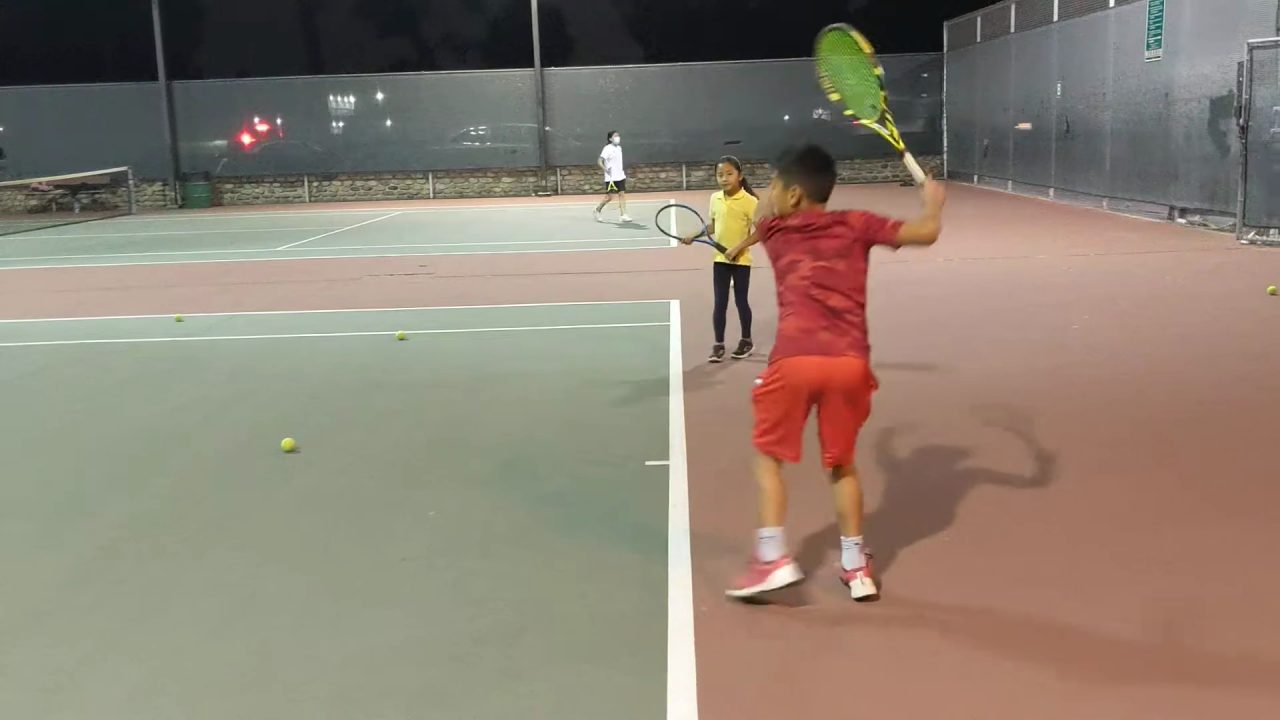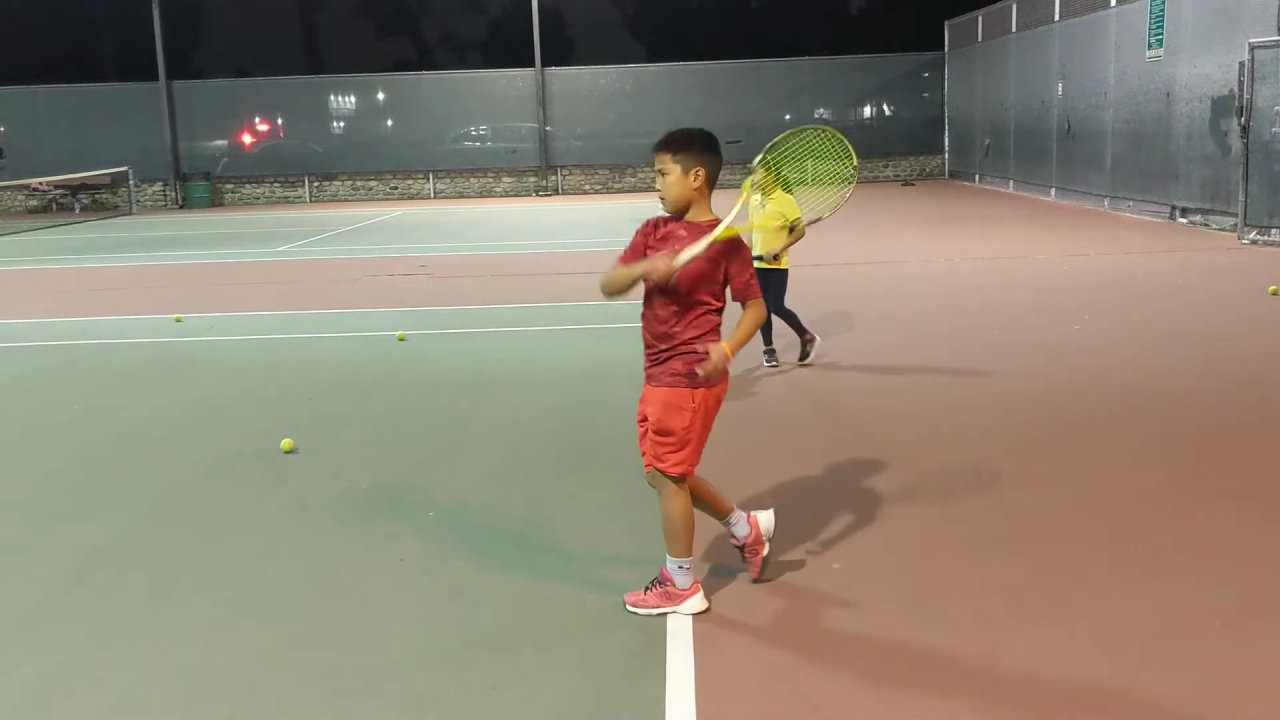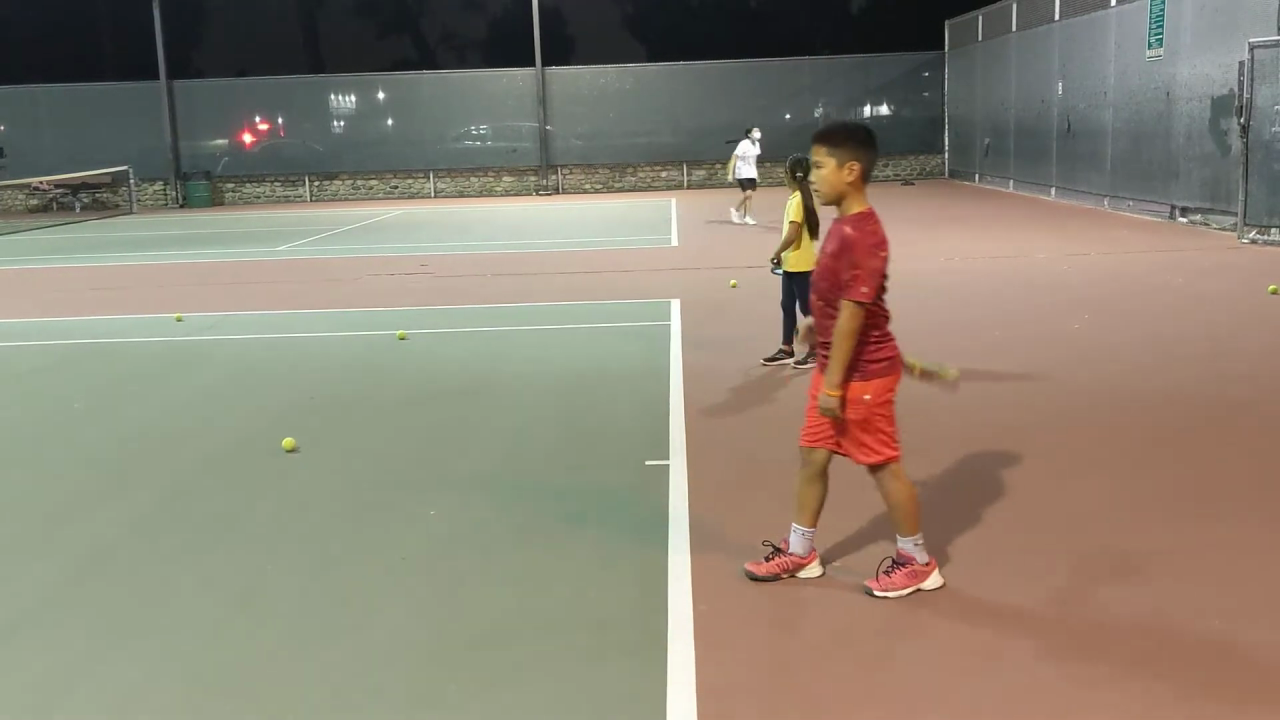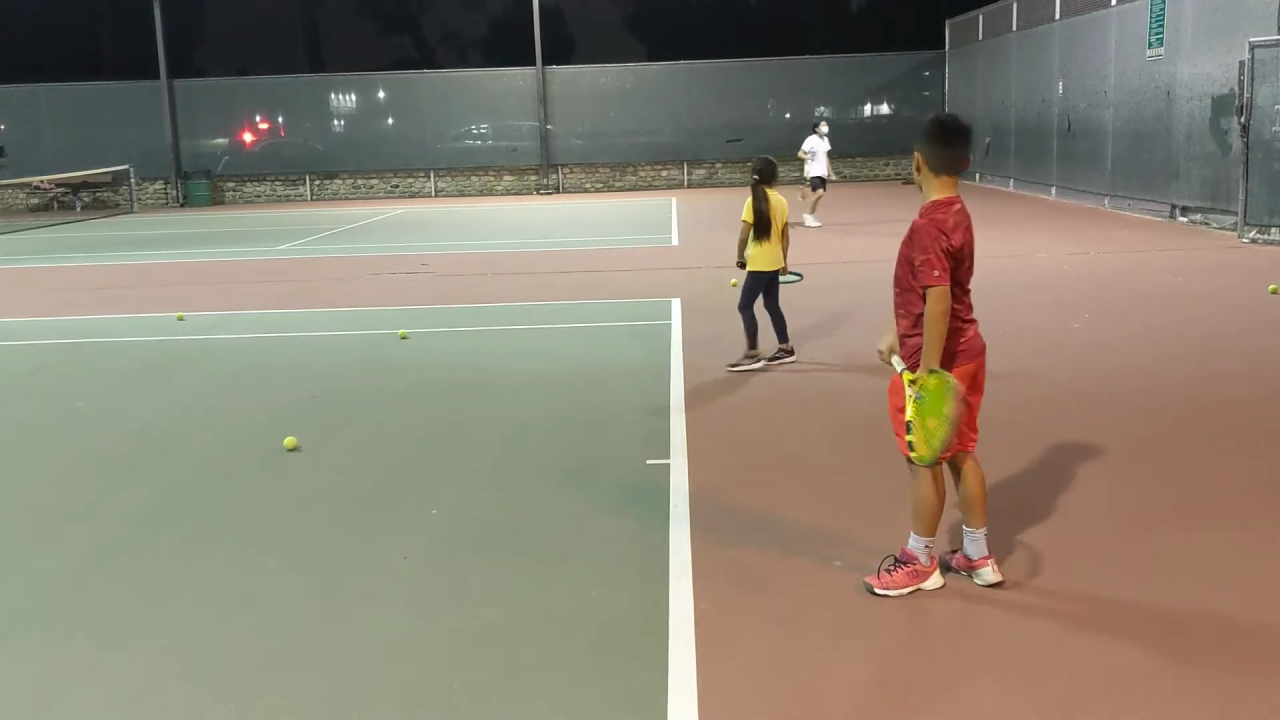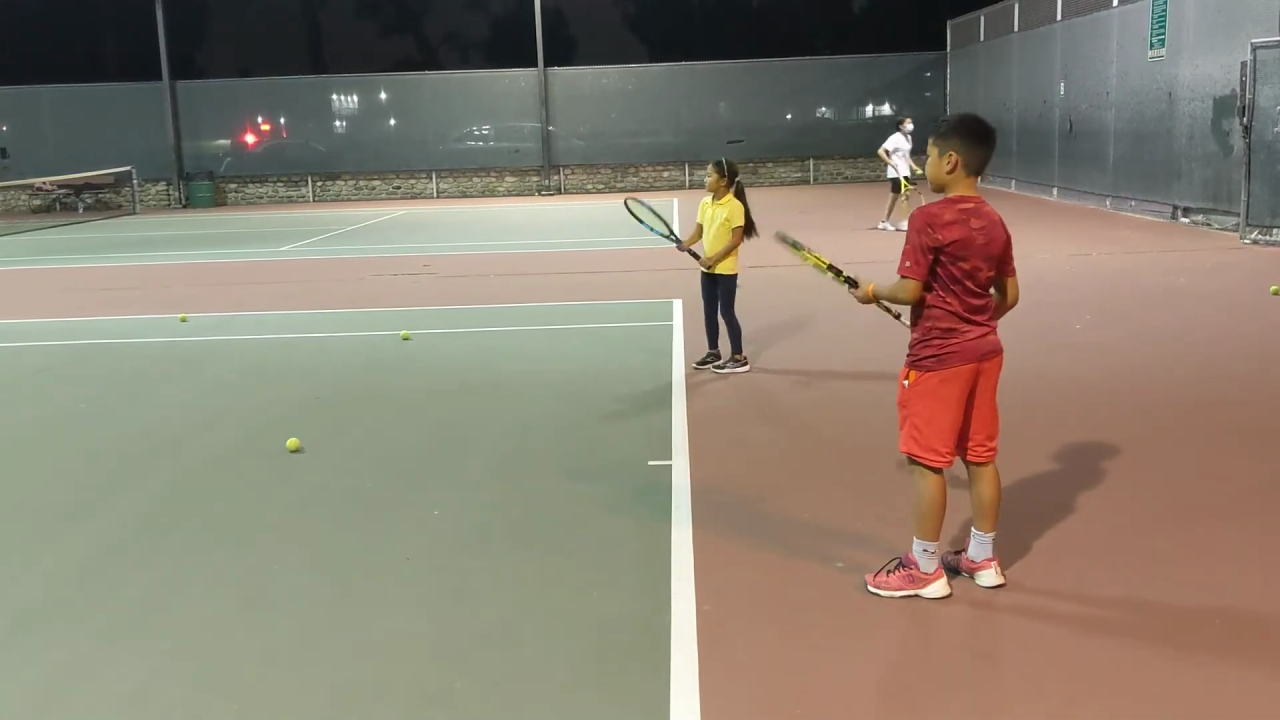
dt=1s
person 1, frame 1
left shoulder: (774, 231)
right shoulder: (856, 225)
left elbow: (762, 217)
right elbow: (925, 233)
left wrist: (773, 198)
right wrist: (934, 200)
left hip: (794, 361)
right hip: (849, 362)
left knee: (768, 455)
right knee: (841, 464)
left ankle: (772, 559)
right ankle: (855, 567)
person 1, frame 2
left shoulder: (726, 242)
right shoulder: (653, 231)
left elbow: (755, 307)
right elbow: (610, 285)
left wrist: (728, 347)
right wrist: (645, 270)
left hip: (690, 379)
right hip: (661, 376)
left knee: (668, 477)
right knee: (668, 473)
left ankle: (680, 586)
right ankle: (746, 527)
person 1, frame 3
left shoulder: (859, 236)
right shoulder: (846, 226)
left elbow: (853, 315)
left wrist: (833, 384)
right wrist: (816, 321)
left hip: (863, 373)
right hip: (838, 369)
left knee: (882, 464)
right knee: (812, 456)
left ankle: (917, 561)
right ankle: (799, 550)
person 1, frame 4
left shoulder: (928, 225)
right shoulder: (956, 214)
left elbow: (938, 301)
left wrist: (927, 369)
right wrist: (898, 335)
left hip: (938, 360)
right hip: (964, 352)
left knee: (926, 458)
right knee: (961, 453)
left ankle: (921, 562)
right ankle: (977, 556)
person 1, frame 5
left shoulder: (928, 219)
right shoulder: (995, 223)
left elbow: (910, 291)
right elbow: (1009, 295)
left wrist: (873, 292)
left hip: (937, 358)
right hip: (984, 352)
left knee: (927, 461)
right knee: (981, 456)
left ankle: (926, 568)
right ankle: (982, 558)
person 2, frame 1
left shoulder: (749, 201)
right shoulder: (715, 199)
right wrist: (693, 236)
left hip: (741, 260)
right hip: (720, 259)
left knee: (741, 302)
right knee: (720, 303)
left ankle: (746, 341)
right ankle: (718, 345)
person 2, frame 2
left shoulder: (787, 201)
right shoulder: (754, 201)
left elbow: (800, 231)
left wrist: (779, 249)
right wrist: (751, 254)
left hip: (778, 264)
right hip: (759, 263)
left knee: (777, 307)
left ankle: (807, 337)
right ankle: (769, 349)
person 2, frame 3
left shoulder: (797, 200)
right shoulder: (803, 197)
left elbow: (792, 234)
left wrist: (777, 254)
left hip: (799, 264)
right hip: (793, 264)
left knee: (805, 308)
right knee: (787, 305)
left ankle: (815, 353)
right ankle: (787, 350)
person 2, frame 4
left shoulder: (754, 201)
right shoulder: (781, 201)
left elbow: (744, 235)
right elbow: (785, 235)
left wrist: (740, 257)
right wrist: (784, 260)
left hip: (759, 264)
right hip: (774, 263)
left knee: (745, 306)
right knee: (772, 305)
left ankle: (752, 354)
right ankle: (785, 348)
person 2, frame 5
left shoulder: (734, 206)
right shoulder: (705, 203)
left elbow: (736, 239)
right elbow: (699, 232)
left wrist: (714, 258)
right wrist: (686, 244)
left hip: (726, 268)
right hip: (708, 268)
left knee: (727, 312)
right knee: (709, 312)
left ankle: (739, 358)
right ankle: (713, 352)
